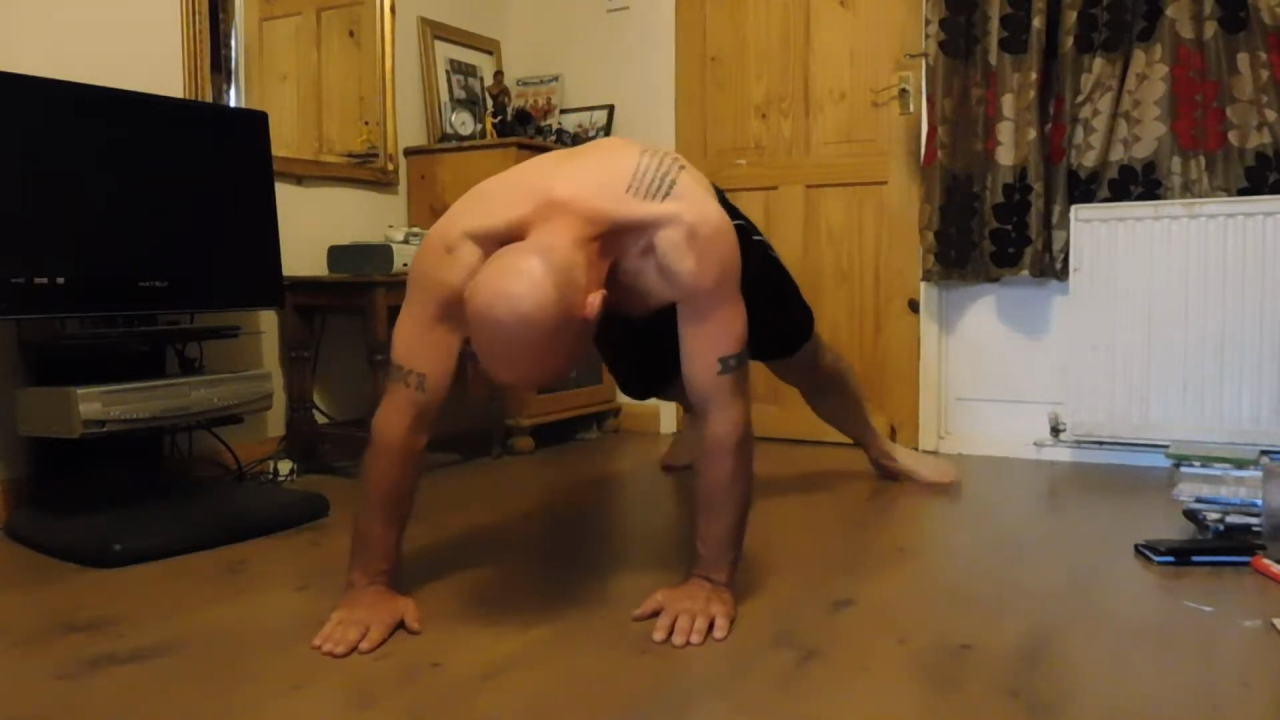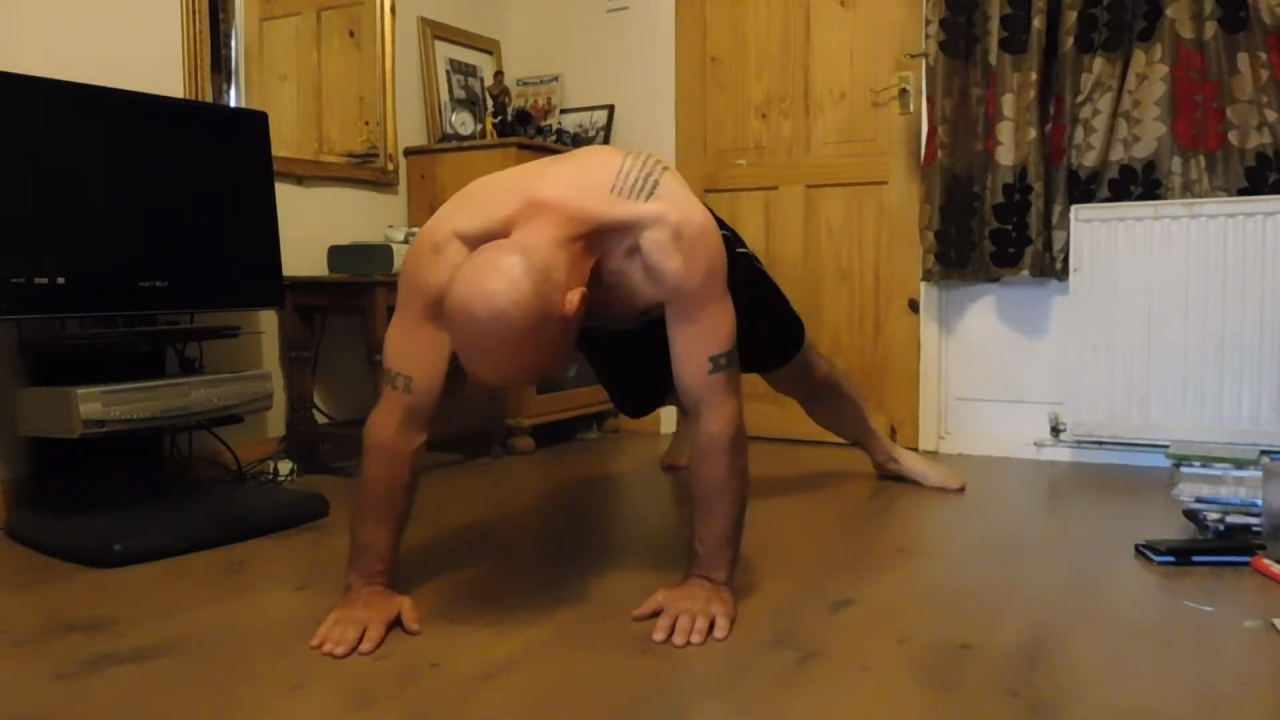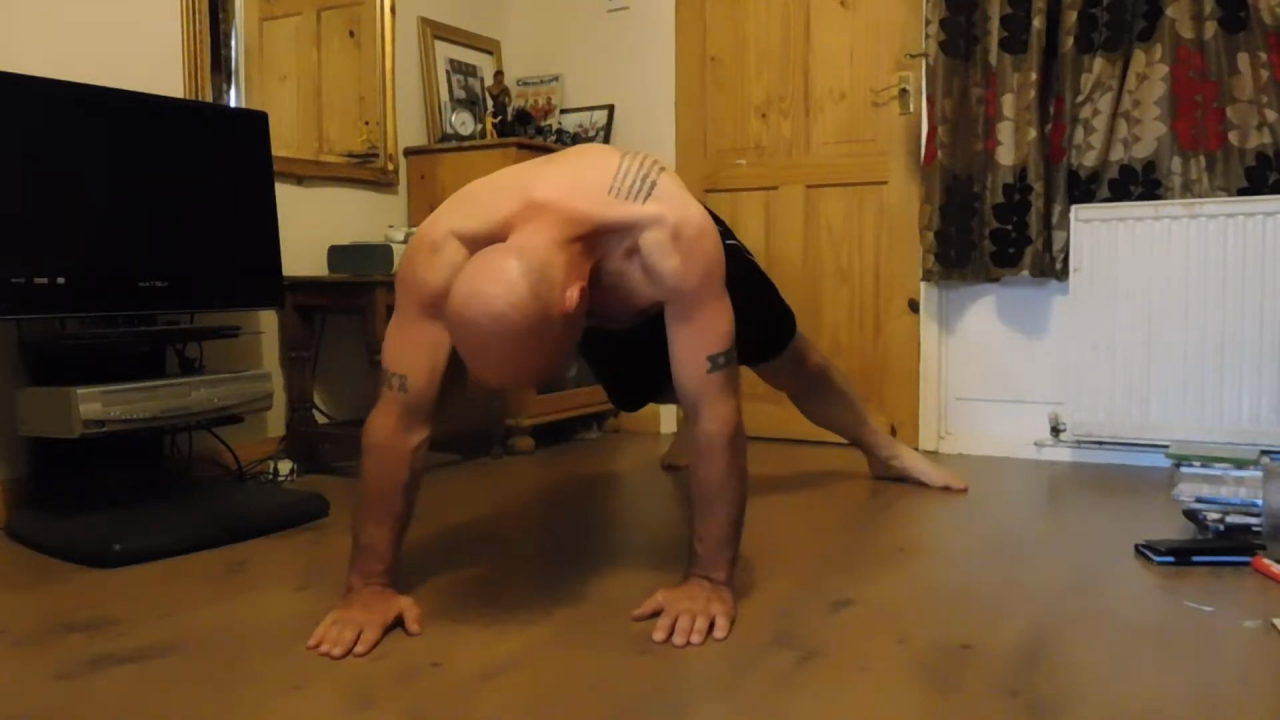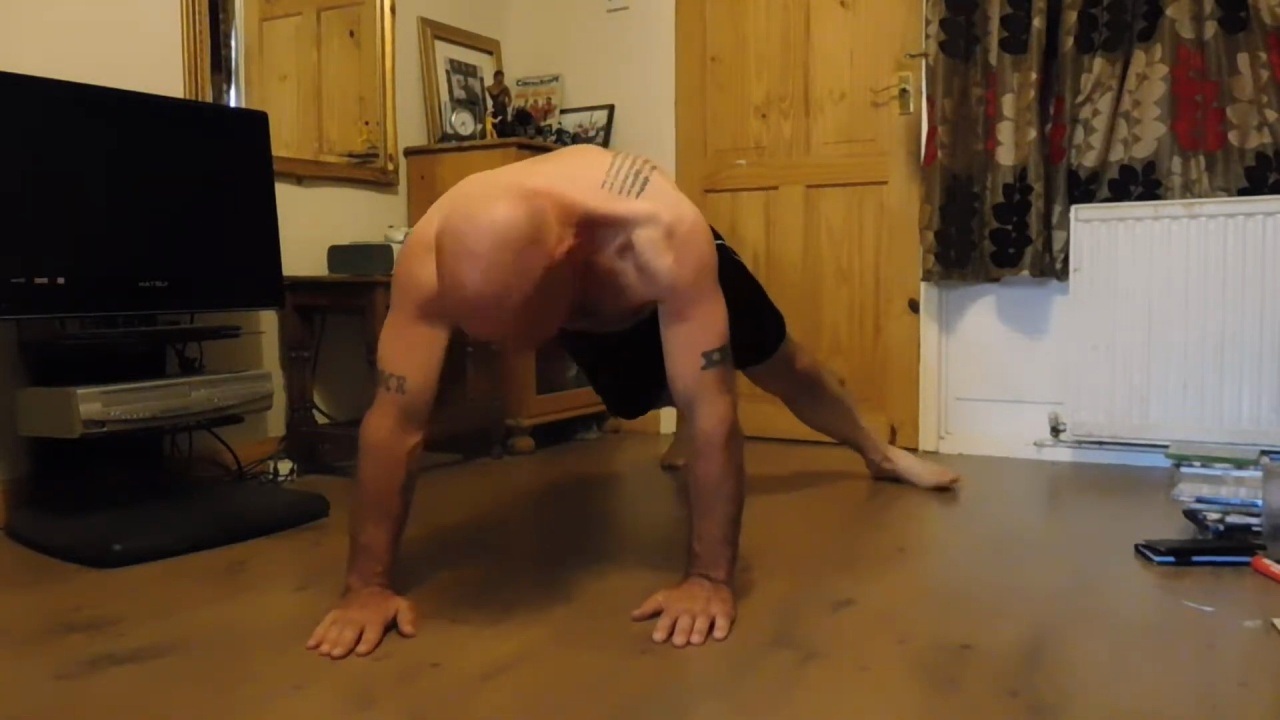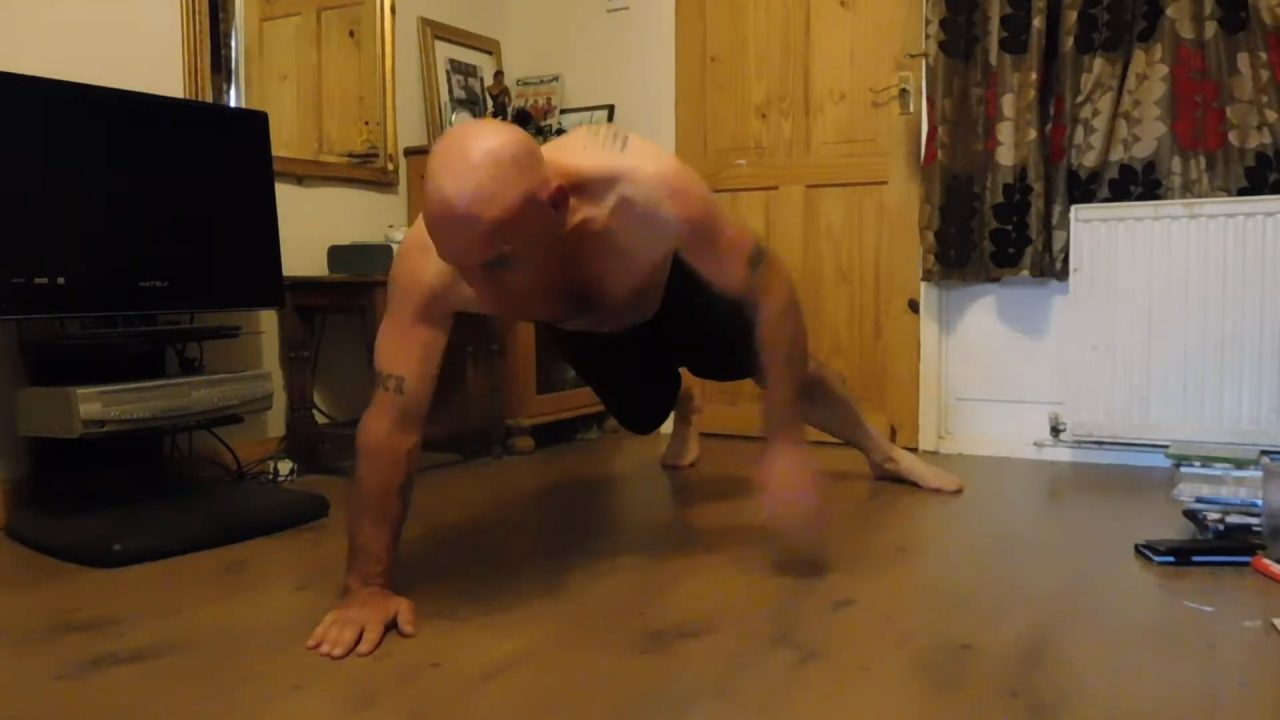
dt=0.4s
person 1, frame 1
left shoulder: (690, 236)
right shoulder: (458, 250)
left elbow: (726, 412)
right elbow: (404, 414)
left wrist: (710, 579)
right wrist: (370, 582)
left hip: (686, 247)
right hip: (612, 273)
left knee: (801, 360)
right knee: (660, 385)
left ankle: (880, 449)
right ankle: (690, 430)
person 1, frame 2
left shoulder: (675, 237)
right shoulder: (445, 253)
left elbow: (717, 412)
right elbow: (398, 419)
left wrist: (710, 579)
right wrist: (369, 583)
left hip: (689, 269)
left knee: (796, 370)
right knee: (647, 400)
left ankle: (883, 452)
right ankle: (684, 428)
person 1, frame 3
left shoulder: (672, 238)
right shoulder: (441, 254)
left elbow: (715, 411)
right elbow: (399, 418)
left wrist: (710, 578)
right wrist: (369, 583)
left hip: (677, 272)
right hip: (600, 299)
left knee: (790, 365)
right knee: (647, 393)
left ankle: (882, 450)
right ankle: (685, 431)
person 1, frame 4
left shoulder: (662, 235)
right shoulder: (436, 256)
left elbow: (713, 411)
right elbow: (394, 420)
left wrist: (710, 578)
right wrist: (368, 585)
left hip: (669, 281)
right hip: (589, 320)
left knee: (781, 368)
right knee: (640, 401)
left ankle: (876, 452)
right ankle: (679, 430)
person 1, frame 5
left shoulder: (644, 187)
right shoulder: (429, 259)
left elbow: (764, 283)
right elbow: (391, 423)
left wrist: (785, 445)
right wrist: (367, 586)
left hip: (674, 280)
right hip: (583, 328)
left knee: (789, 374)
right knee: (647, 414)
left ankle: (881, 453)
right ankle: (682, 410)
